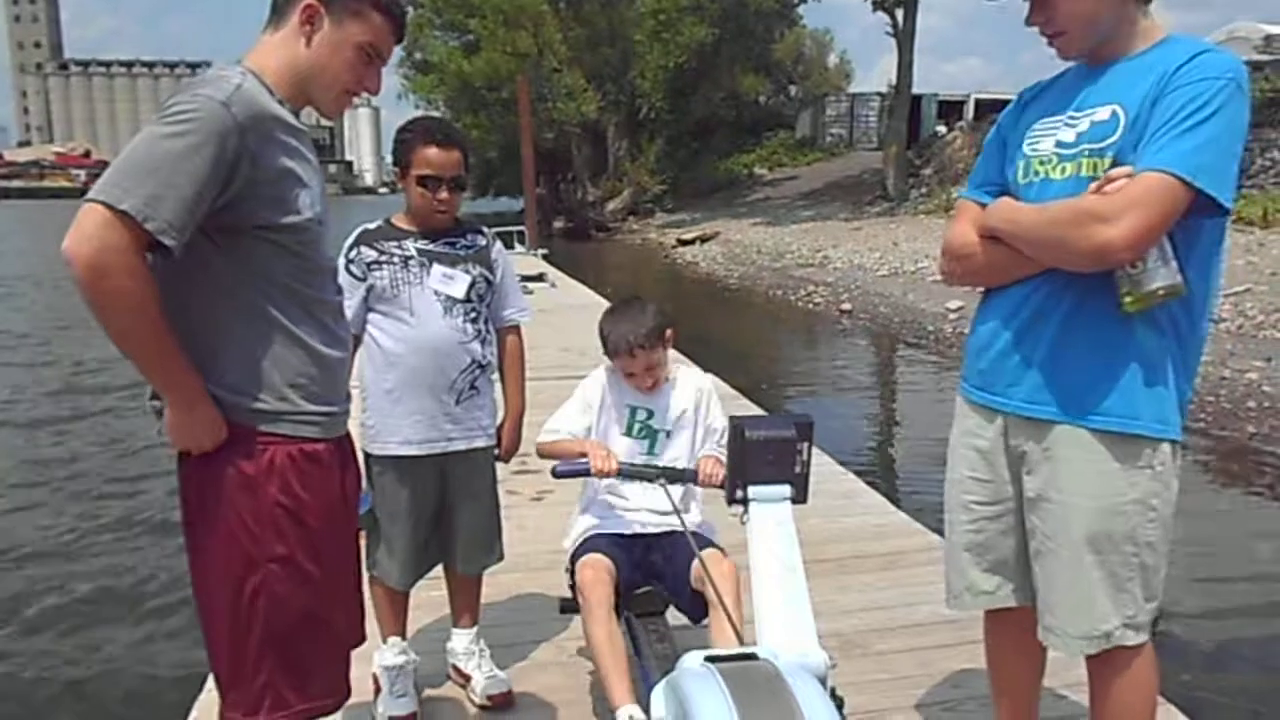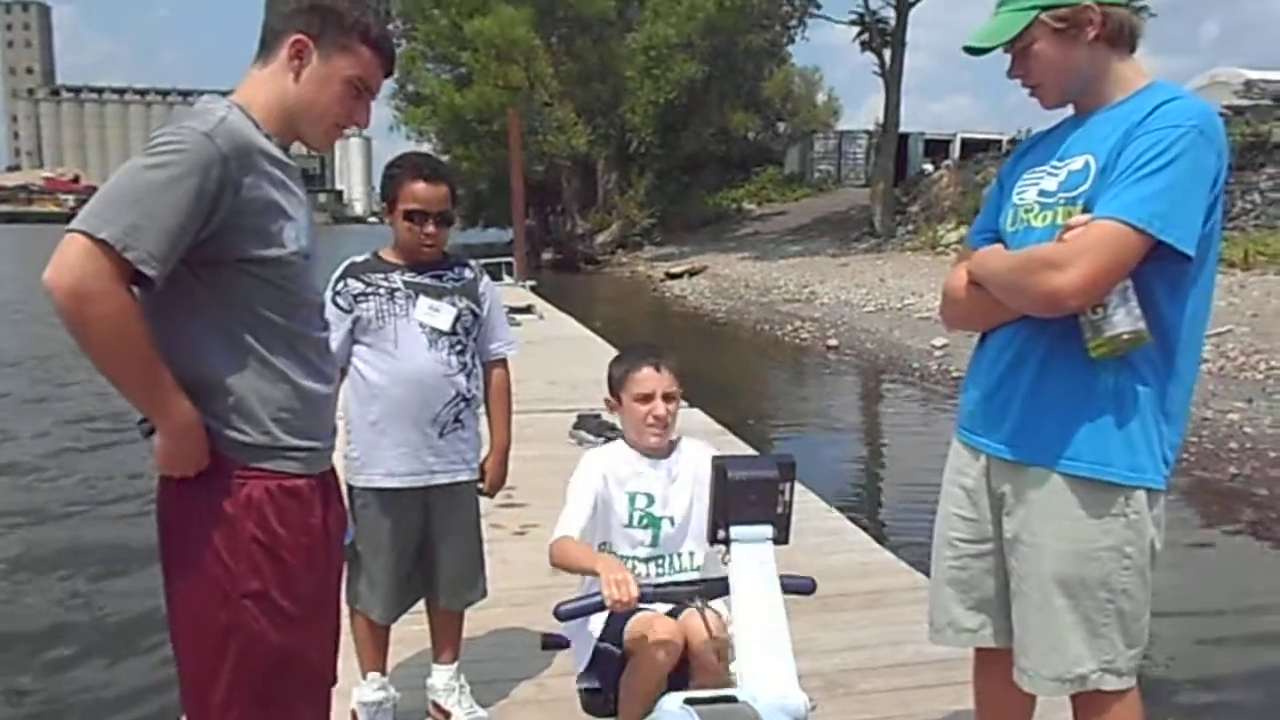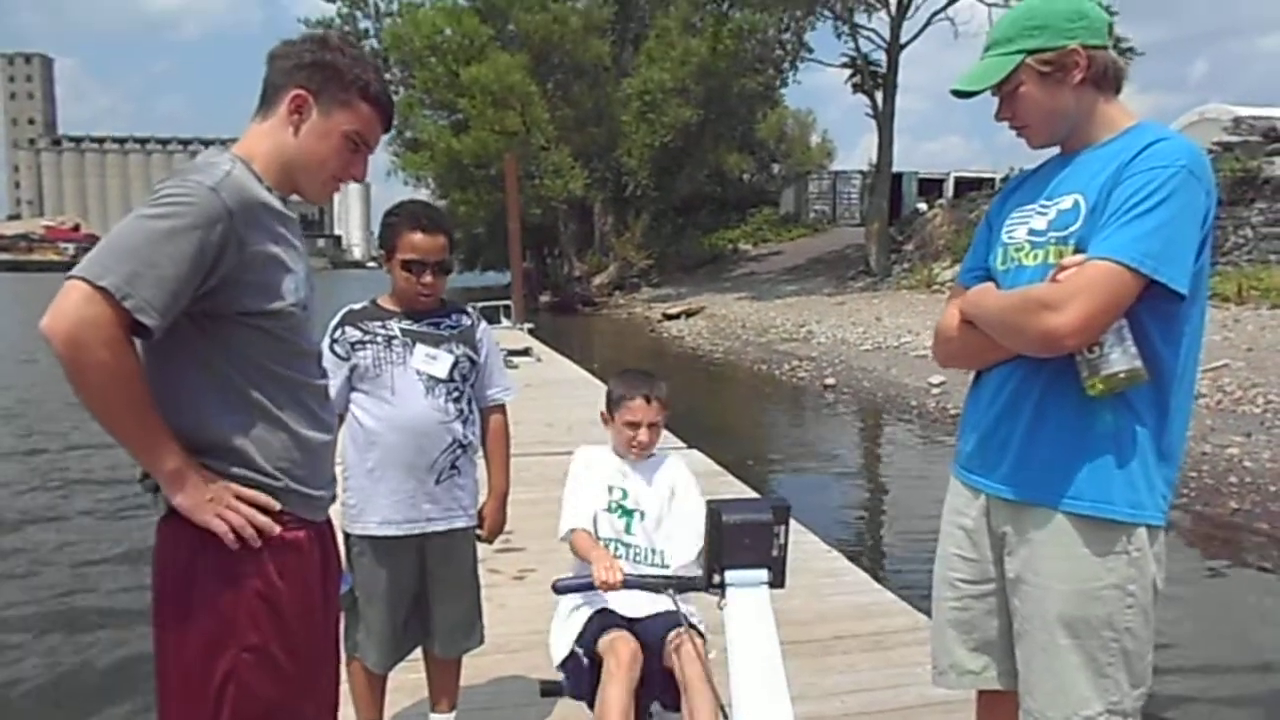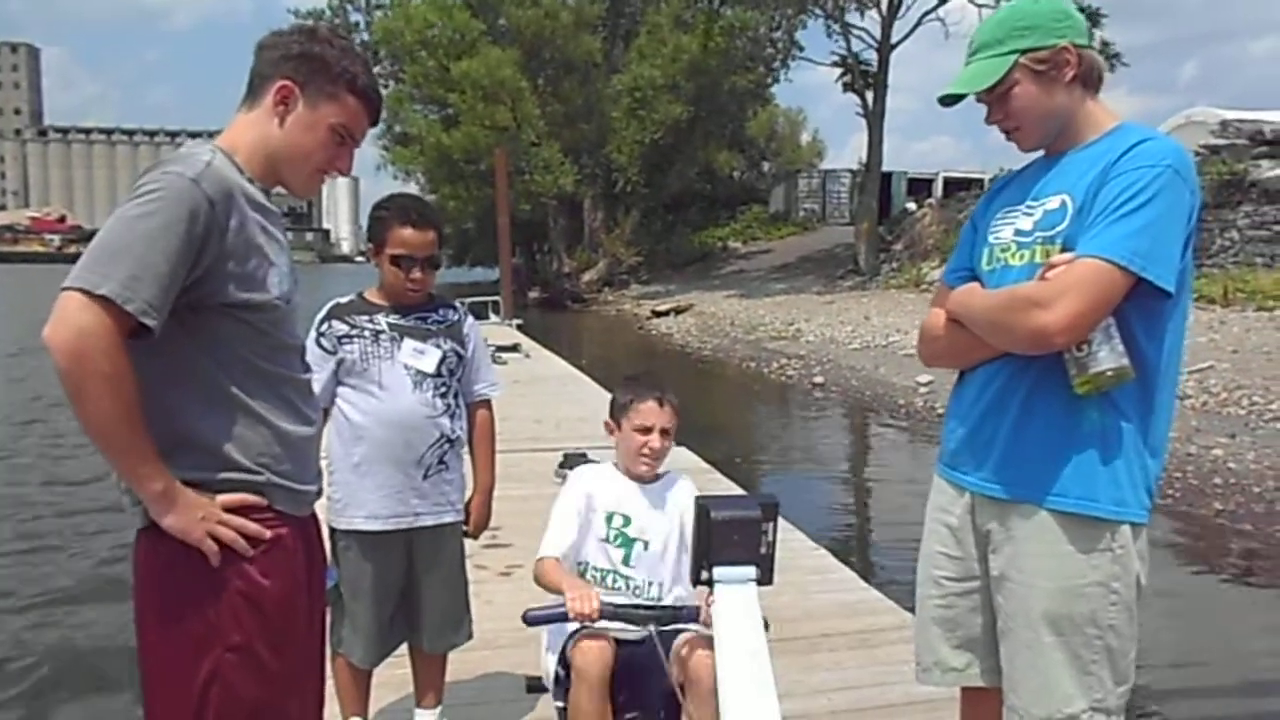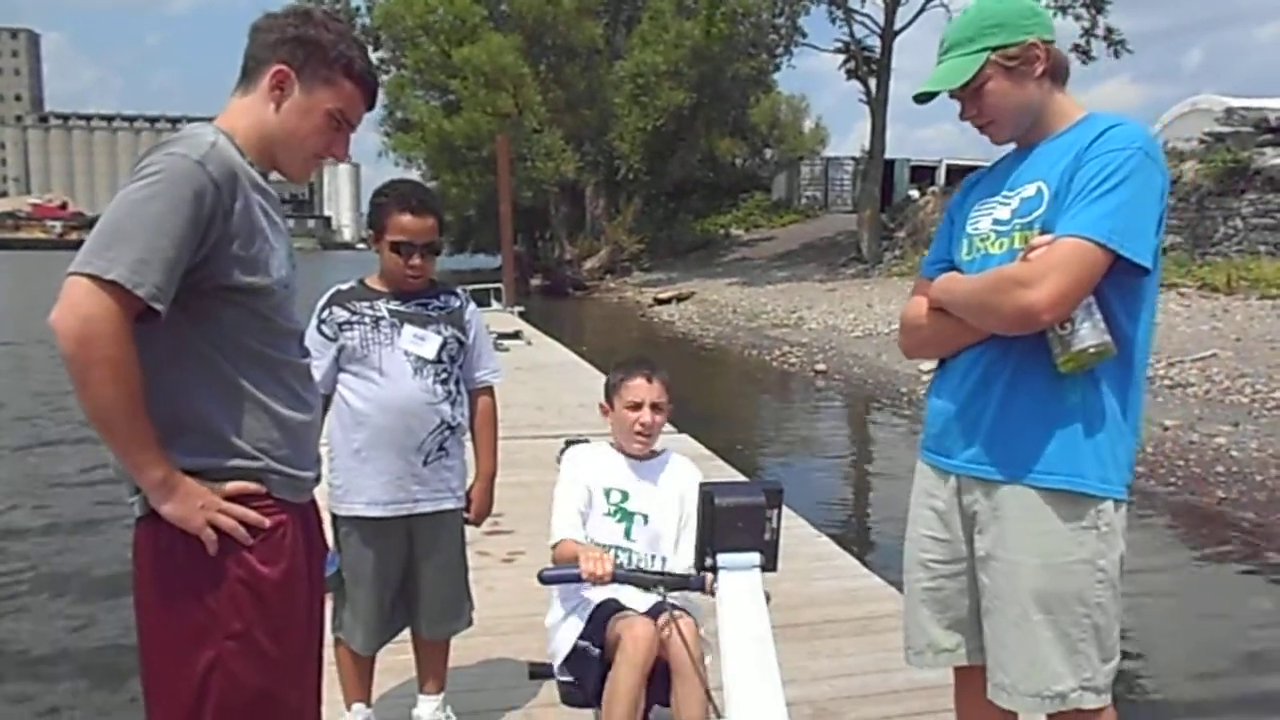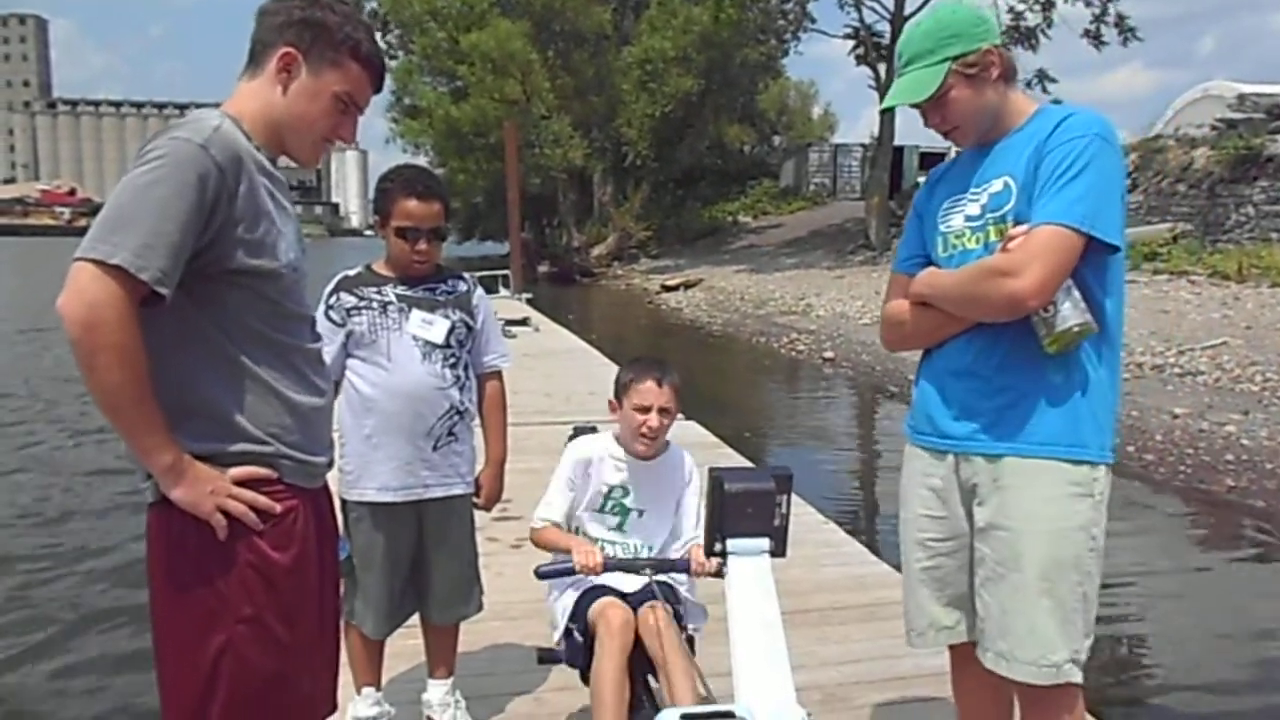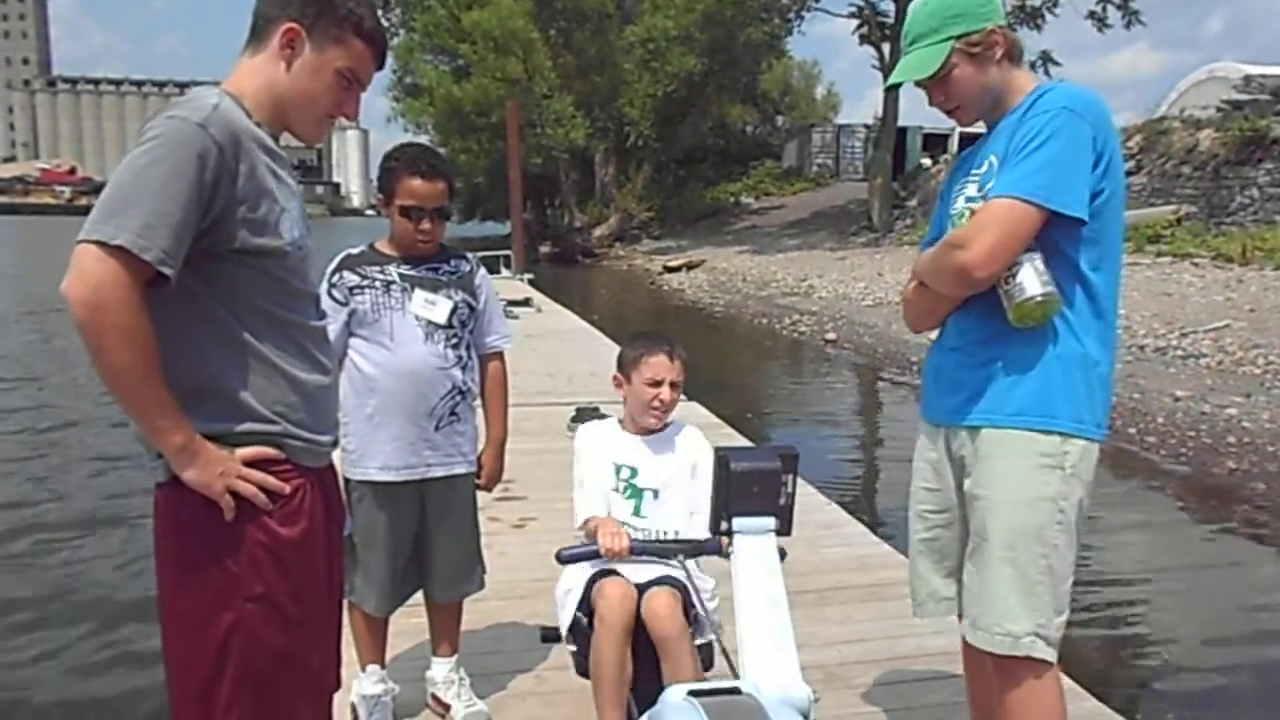
dt=0.7s
person 1, frame 1
left shoulder: (1200, 78)
right shoulder: (1033, 105)
left elbow: (1116, 231)
right elbow: (958, 255)
left wrist: (1009, 217)
right wrist: (1070, 232)
left hip: (1106, 407)
right hip: (992, 391)
left knee: (1111, 628)
right knee: (1006, 599)
person 1, frame 2
left shoulder: (1176, 126)
right shoulder: (1032, 154)
left elbow: (1069, 280)
right elbow: (957, 304)
left wrist: (992, 264)
right wrist: (1037, 280)
left hip: (1090, 451)
right hip: (985, 436)
right knee: (995, 646)
person 1, frame 3
left shoulder: (1163, 165)
right shoulder: (1020, 193)
left elbow: (1065, 321)
right elbow: (950, 341)
left wrist: (985, 303)
right wrist: (1032, 314)
left hip: (1087, 497)
right hip: (982, 478)
person 1, frame 4
left shoulder: (1149, 165)
right shoulder: (1005, 194)
left elbow: (1055, 319)
right elbow: (934, 342)
left wrist: (971, 302)
right wrist: (1022, 313)
left hip: (1071, 493)
right hip: (965, 478)
person 1, frame 5
left shoulder: (1118, 149)
right shoulder: (980, 187)
left elbow: (1038, 296)
right elbow: (915, 332)
left wrist: (950, 289)
right wrist: (999, 298)
left hip: (1053, 472)
right hip: (949, 460)
person 1, frame 6
left shoulder: (1076, 137)
right shoulder: (943, 184)
left elbow: (1025, 284)
right elbow: (895, 326)
left wrist: (934, 283)
right wrist: (985, 292)
left hip: (1042, 440)
right hip: (937, 439)
right knee: (968, 645)
person 1, frame 7
left shoulder: (1064, 114)
right shoulder: (971, 162)
left elbow: (974, 257)
right elbow: (919, 307)
left wrist: (928, 263)
right wrist: (970, 273)
left hip: (1033, 413)
right hip: (952, 410)
left knee: (1016, 644)
right knee: (976, 625)
person 2, frame 1
left shoulder: (280, 129)
right shoulder: (224, 108)
right elbow: (96, 246)
left wrist: (326, 438)
right wrist: (187, 401)
left hip: (310, 447)
right hip: (260, 456)
person 2, frame 2
left shoulder: (272, 163)
right shoulder: (213, 142)
right elbow: (77, 277)
left wrist: (314, 464)
right wrist: (178, 423)
left hip: (295, 484)
right hip: (242, 493)
person 2, frame 3
left shoulder: (269, 213)
right shoulder: (216, 195)
right elbow: (76, 323)
left wrist: (306, 533)
right wrist: (178, 475)
left hip: (292, 533)
right hip: (240, 545)
person 2, frame 4
left shoulder: (253, 206)
right shoulder: (195, 185)
right elbow: (76, 333)
left wrist: (290, 513)
right wrist: (162, 495)
left hip: (279, 531)
right hip: (228, 543)
person 2, frame 5
left shoulder: (248, 186)
right shoulder: (196, 167)
right elbow: (82, 318)
left wrist: (293, 516)
right wrist: (163, 483)
left hip: (277, 518)
right hip: (226, 531)
person 2, frame 6
left shoulder: (257, 173)
right shoulder: (203, 151)
right elbow: (89, 304)
left wrist: (306, 492)
right wrist: (173, 469)
left hip: (290, 504)
right hip: (239, 514)
person 2, frame 7
left shoulder: (262, 153)
right shoulder: (203, 130)
right elbow: (95, 286)
left wrist: (311, 477)
right wrist: (186, 451)
left hip: (297, 484)
right hip: (245, 500)
person 3, frame 1
left shoulder: (483, 248)
right shoulder: (368, 248)
left elbow: (508, 332)
left wrist: (514, 413)
left hip: (469, 430)
right hip: (395, 433)
left knee: (468, 545)
right knee: (392, 549)
left ankle: (465, 645)
right ankle: (393, 658)
person 3, frame 2
left shoulder: (471, 282)
right shoulder: (355, 281)
left elbow: (495, 367)
left wrist: (500, 448)
left hip: (453, 462)
right hip: (379, 466)
left knee: (450, 580)
right knee: (374, 585)
person 3, frame 3
left shoulder: (468, 329)
right shoulder: (352, 328)
left elbow: (493, 413)
left wrist: (497, 494)
left hip: (450, 509)
right hip: (375, 513)
left knee: (447, 628)
right knee: (370, 634)
person 3, frame 4
left shoulder: (456, 323)
right shoulder: (339, 322)
left elbow: (479, 408)
left wrist: (483, 490)
left hip: (437, 505)
right hip: (361, 509)
left knee: (433, 623)
right knee: (355, 628)
person 3, frame 5
left shoulder: (458, 310)
right shoulder: (339, 308)
left elbow: (481, 394)
left wrist: (485, 476)
left hip: (439, 492)
right hip: (362, 494)
left knee: (435, 608)
right knee: (358, 612)
person 3, frame 6
left shoulder: (464, 294)
right shoulder: (347, 294)
left elbow: (490, 379)
left wrist: (495, 462)
left hip: (448, 477)
right hip: (371, 480)
left knee: (445, 595)
right knee: (366, 599)
person 3, frame 7
left shoulder: (467, 274)
right shoulder: (350, 273)
left elbow: (491, 360)
left wrist: (496, 443)
left hip: (450, 456)
right hip: (374, 459)
left knee: (448, 573)
right knee: (369, 578)
person 4, frame 1
left shoulder: (697, 386)
right shoulder: (601, 385)
left elbow: (716, 448)
right elbow: (545, 444)
left wrist: (713, 462)
right wrist: (589, 446)
left hip: (677, 526)
right hip: (610, 525)
left knee: (723, 573)
right knee: (591, 579)
person 4, frame 2
left shoulder: (701, 460)
right shoulder: (600, 465)
right elbow: (560, 549)
right wrist: (604, 563)
left hip: (690, 601)
right hip: (616, 616)
left knee: (705, 634)
right knee: (661, 637)
person 4, frame 3
left shoulder: (674, 470)
right shoulder: (589, 461)
left elbow: (704, 539)
right elbow: (576, 532)
right wrist: (599, 556)
left hip: (664, 605)
right hip: (599, 606)
left knee: (690, 650)
right knee: (623, 652)
person 4, frame 4
left shoulder: (683, 493)
right shoulder: (587, 482)
right elbow: (544, 567)
left wrist: (715, 598)
right wrist: (572, 585)
left hip: (661, 633)
right hip: (590, 631)
left knee: (704, 653)
right knee: (595, 654)
person 4, frame 5
left shoulder: (683, 472)
right shoulder: (582, 459)
left elbow: (696, 556)
right elbow: (561, 550)
right wrist: (584, 553)
left hip: (660, 603)
right hip: (592, 604)
left knee: (683, 632)
right knee: (639, 633)
person 4, frame 6
left shoulder: (682, 466)
right shoulder: (585, 454)
left elbow: (691, 540)
right elbow: (541, 531)
left wrist: (699, 549)
right wrist: (577, 542)
left hip: (656, 582)
right hip: (590, 584)
left knee: (655, 619)
right knee: (615, 619)
person 4, frame 7
left shoulder: (692, 443)
right shoulder: (594, 437)
left elbow: (708, 524)
right elbow: (590, 522)
right wrist: (606, 527)
left hip: (671, 571)
right hip: (602, 570)
left knee: (661, 607)
right knee: (615, 597)
